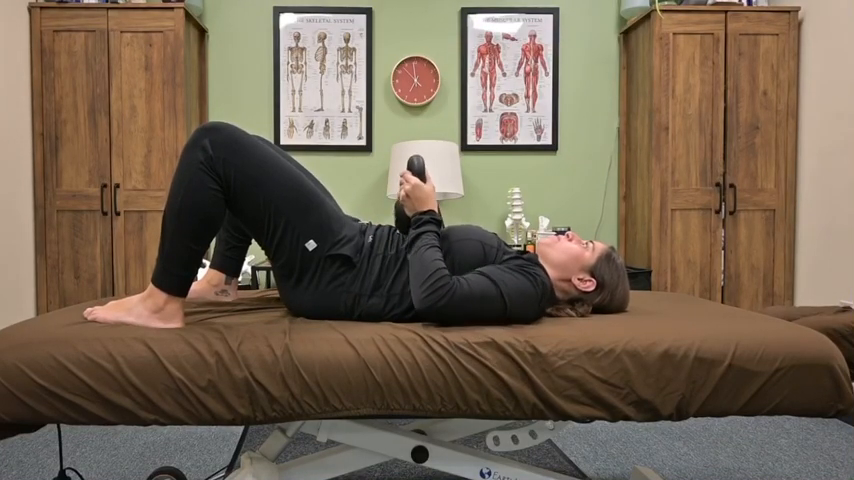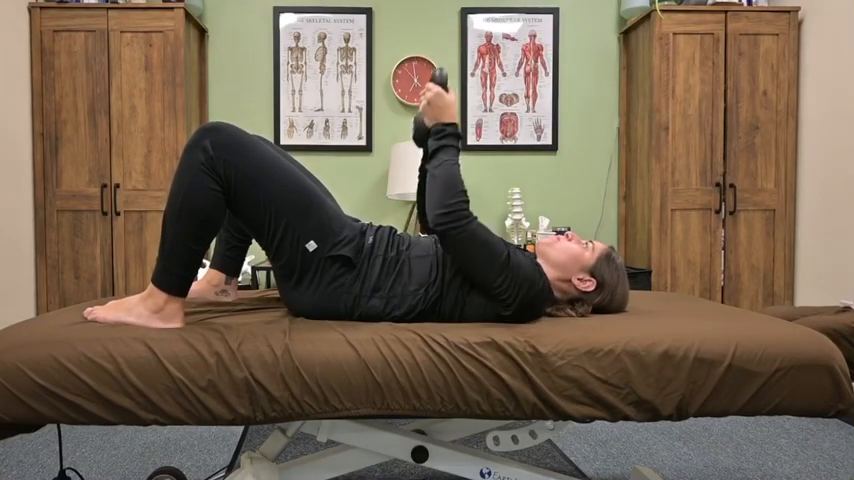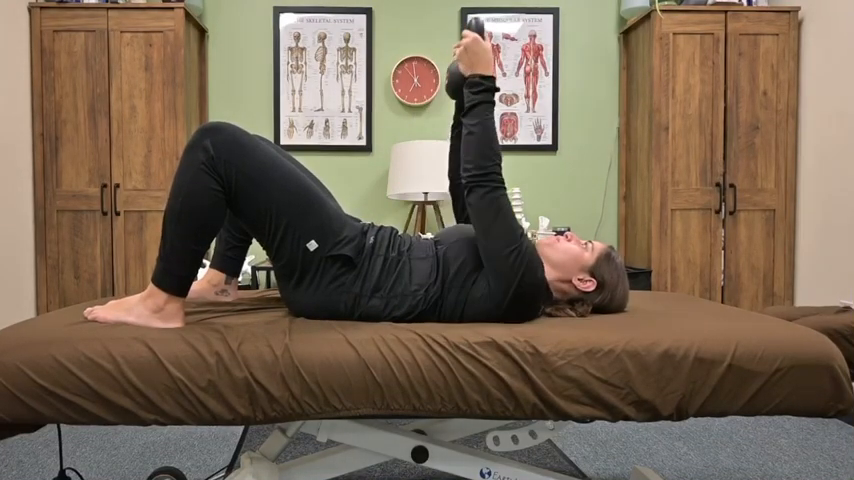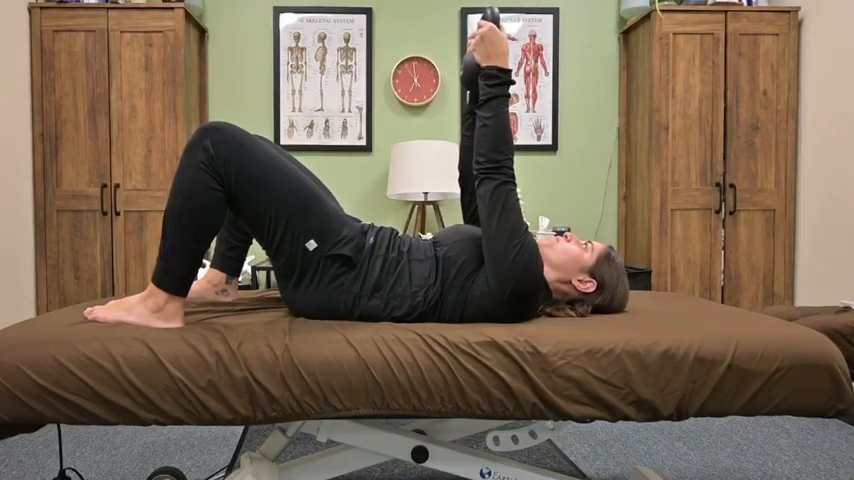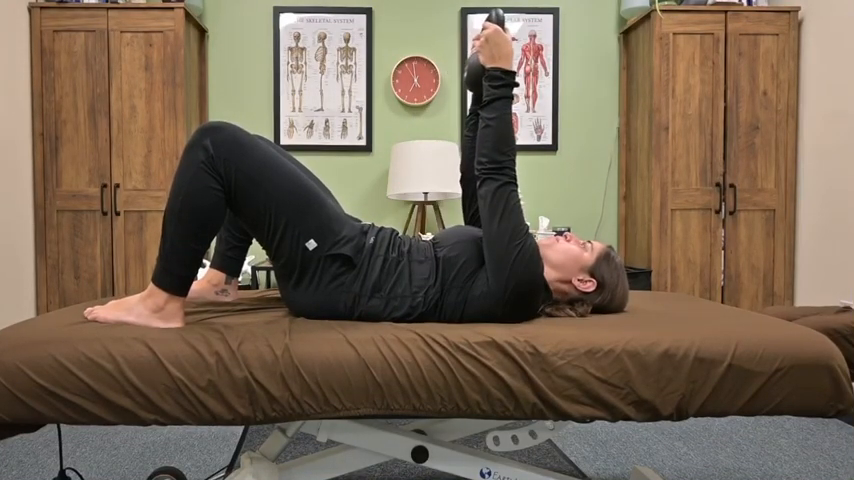
dt=0.5s
person 1, frame 1
left shoulder: (526, 290)
right shoulder: (521, 267)
left elbow: (433, 296)
left wrist: (424, 216)
right wrist: (422, 214)
left hip: (333, 271)
right hip: (352, 245)
left knee: (214, 144)
right knee: (241, 151)
left ankle: (161, 302)
right ankle: (219, 280)
person 1, frame 2
left shoulder: (522, 288)
right shoulder: (516, 270)
left elbow: (450, 219)
right elbow: (437, 219)
left wrist: (446, 131)
right wrist: (434, 138)
left hip: (336, 272)
right hip: (352, 251)
left knee: (215, 144)
right knee: (241, 151)
left ankle: (162, 302)
right ankle: (219, 280)
person 1, frame 3
left shoulder: (521, 283)
right shoulder: (512, 269)
left elbow: (482, 182)
right elbow: (465, 189)
left wrist: (482, 82)
right wrist: (464, 95)
left hip: (335, 272)
right hip: (352, 251)
left knee: (216, 143)
right knee: (242, 151)
left ankle: (162, 302)
right ankle: (219, 279)
person 1, frame 4
left shoulder: (520, 281)
right shoulder: (510, 267)
left elbow: (496, 176)
right elbow: (475, 181)
left wrist: (497, 74)
right wrist: (478, 87)
left hip: (334, 271)
right hip: (352, 252)
left knee: (215, 144)
right knee: (241, 153)
left ankle: (162, 302)
right ankle: (220, 280)
person 1, frame 5
left shoulder: (520, 282)
right shoulder: (511, 269)
left elbow: (496, 177)
right elbow: (476, 182)
left wrist: (501, 75)
right wrist: (482, 89)
left hip: (334, 270)
right hip: (353, 251)
left knee: (216, 143)
right knee: (241, 152)
left ankle: (162, 301)
right ankle: (219, 280)
